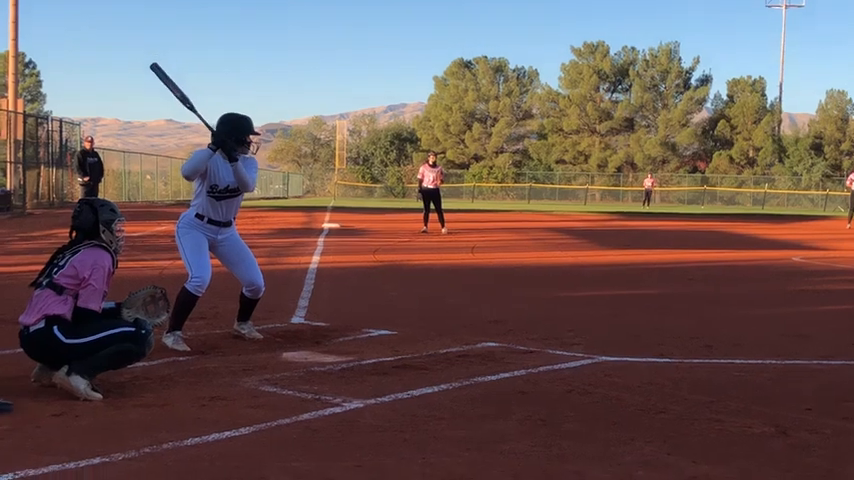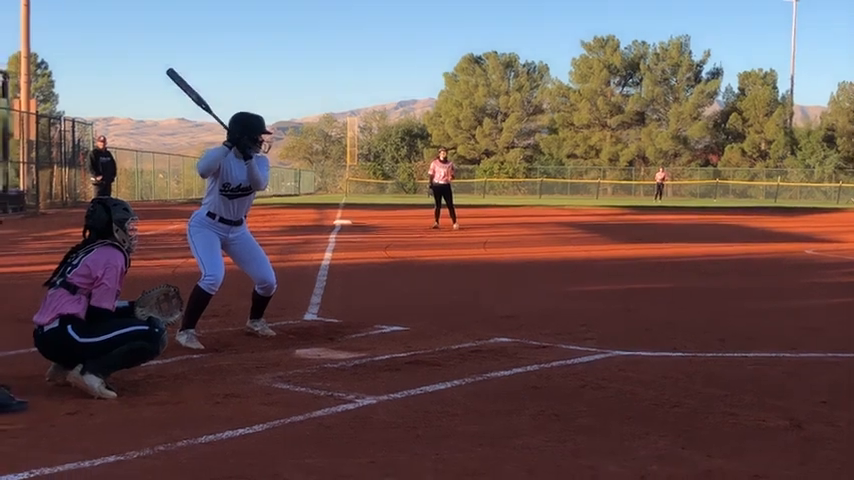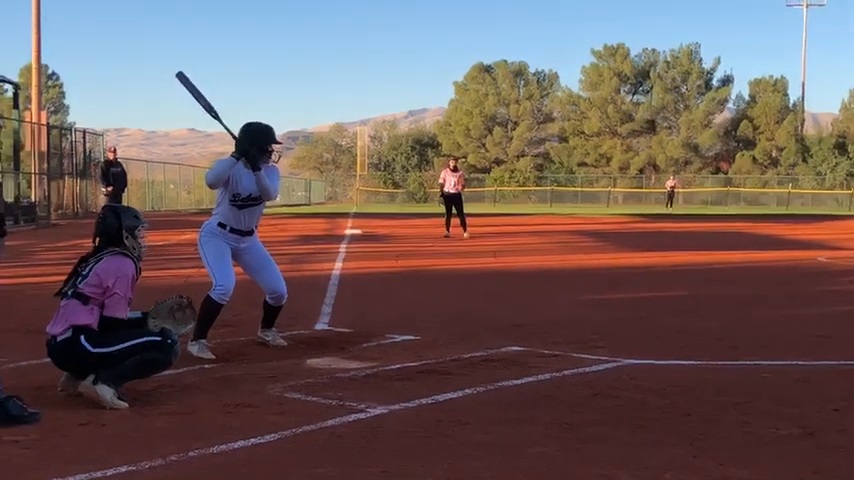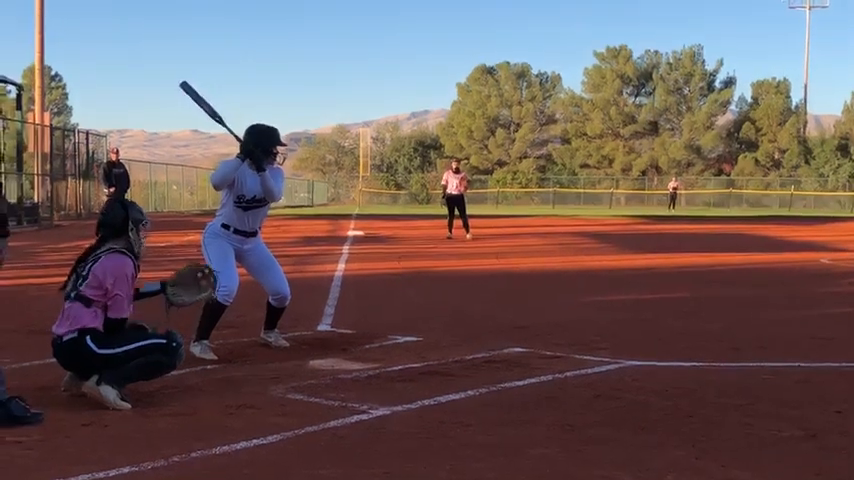
dt=0.4s
person 1, frame 1
left shoulder: (249, 162)
right shoulder: (207, 157)
left elbow: (248, 186)
right elbow: (187, 173)
left wrist: (233, 159)
right wrist: (213, 147)
left hip: (226, 231)
right hip: (194, 226)
left knee: (256, 283)
right knee: (200, 279)
left ankle: (242, 323)
right ankle: (172, 333)
person 1, frame 2
left shoulder: (261, 160)
right shoulder: (220, 156)
left elbow: (259, 185)
right elbow: (203, 171)
left wrist: (247, 157)
right wrist: (228, 144)
left hip: (237, 229)
right hip: (206, 225)
left knee: (267, 280)
right knee: (213, 277)
left ankle: (255, 321)
right ankle: (186, 331)
person 1, frame 3
left shoulder: (270, 170)
right shoulder: (229, 166)
left elbow: (269, 195)
right elbow: (211, 182)
left wrist: (256, 168)
right wrist: (236, 156)
left hip: (248, 239)
right hip: (216, 235)
left knee: (278, 290)
right knee: (224, 286)
left ankle: (266, 330)
right ankle: (197, 341)
person 1, frame 4
left shoulder: (275, 172)
right shoulder: (234, 167)
left elbow: (274, 196)
right elbow: (217, 183)
left wrist: (261, 169)
right wrist: (241, 157)
left hip: (252, 240)
right hip: (220, 236)
left knee: (282, 291)
right knee: (227, 288)
left ankle: (269, 331)
right ankle: (200, 342)
person 2, frame 1
left shoulder: (75, 250)
right shoulder: (100, 256)
right elbow: (84, 315)
left wrist: (122, 309)
left hip: (33, 335)
right hip: (50, 337)
right knee: (141, 336)
left ankle: (52, 367)
right ankle: (77, 373)
person 2, frame 2
left shoulder: (87, 250)
right shoulder: (112, 255)
right elbow: (97, 314)
left wrist: (135, 307)
left hip: (47, 335)
right hip: (64, 336)
right knee: (154, 334)
left ankle: (66, 366)
right ankle: (91, 371)
person 2, frame 3
left shoulder: (97, 259)
right shoulder: (123, 264)
right elbow: (110, 323)
left wrist: (146, 318)
left hip: (60, 345)
right hip: (77, 346)
left knee: (133, 332)
right knee: (167, 344)
left ankle: (79, 376)
right ankle: (103, 381)
person 2, frame 4
left shoulder: (96, 255)
right shoulder: (121, 261)
right elbow: (115, 323)
left wrist: (161, 288)
left hip: (66, 345)
right hip: (82, 346)
left knee: (137, 332)
right knee: (172, 348)
left ankle: (82, 376)
right ankle: (106, 382)
